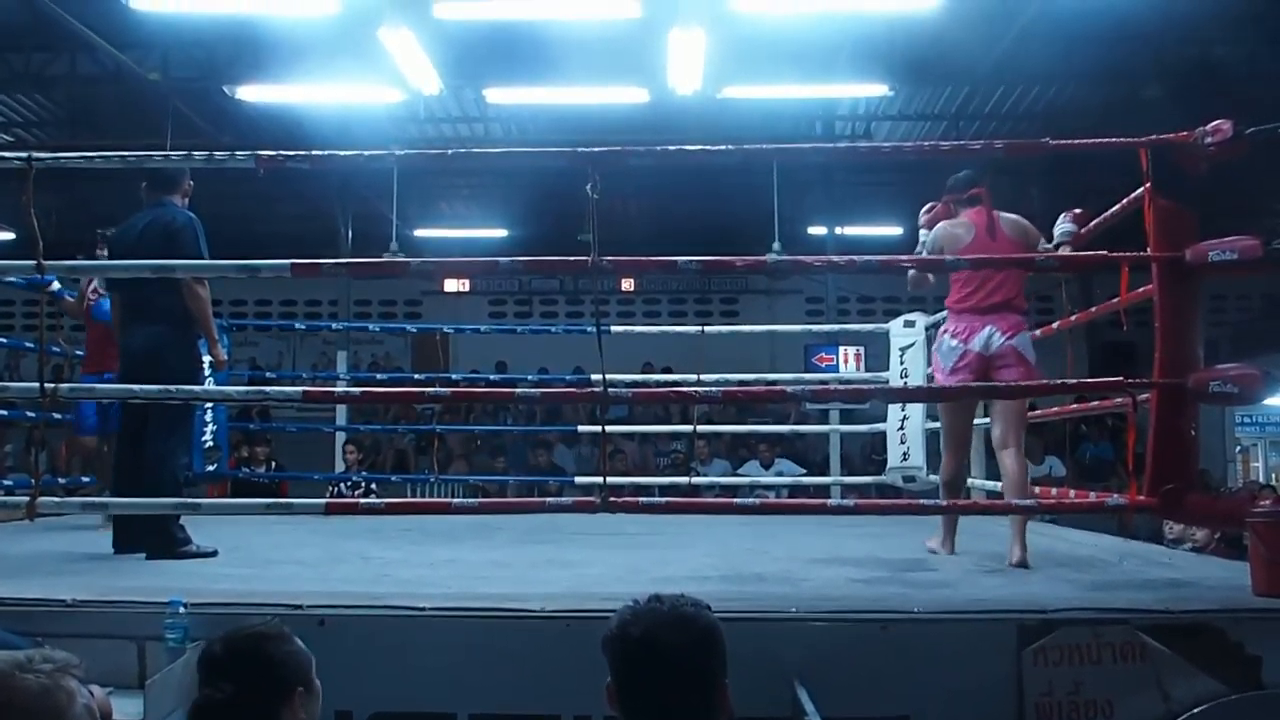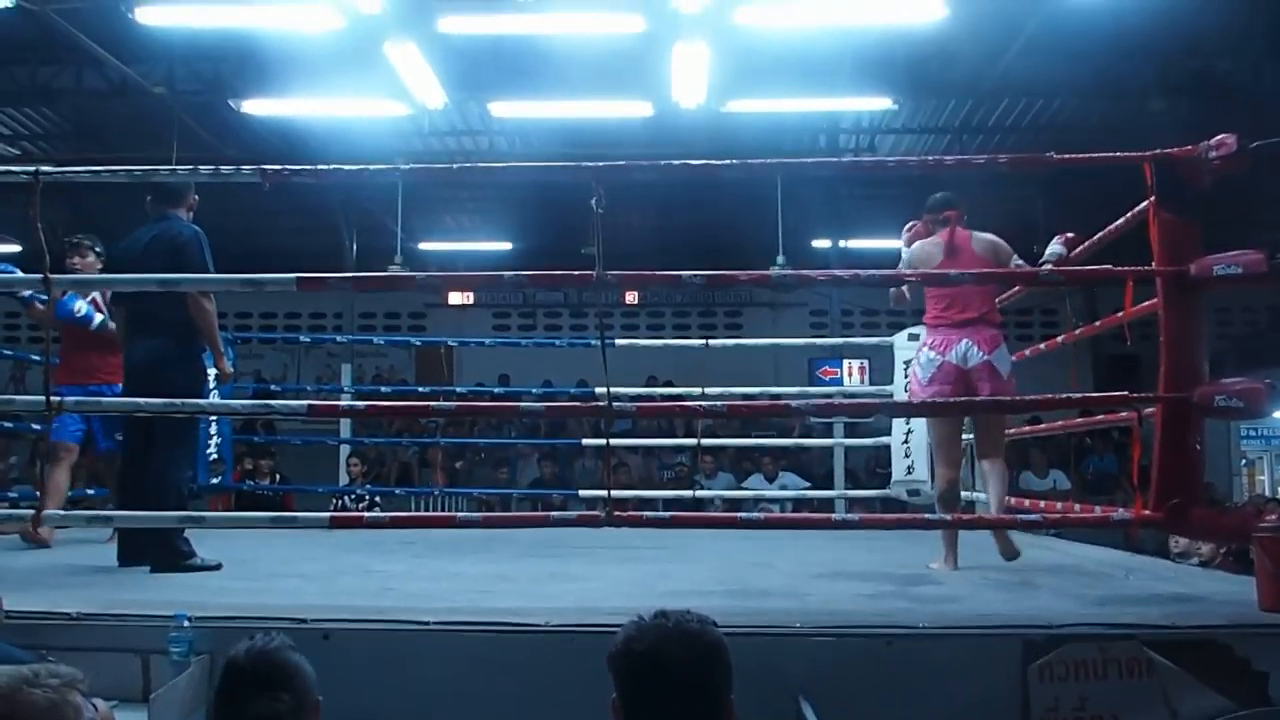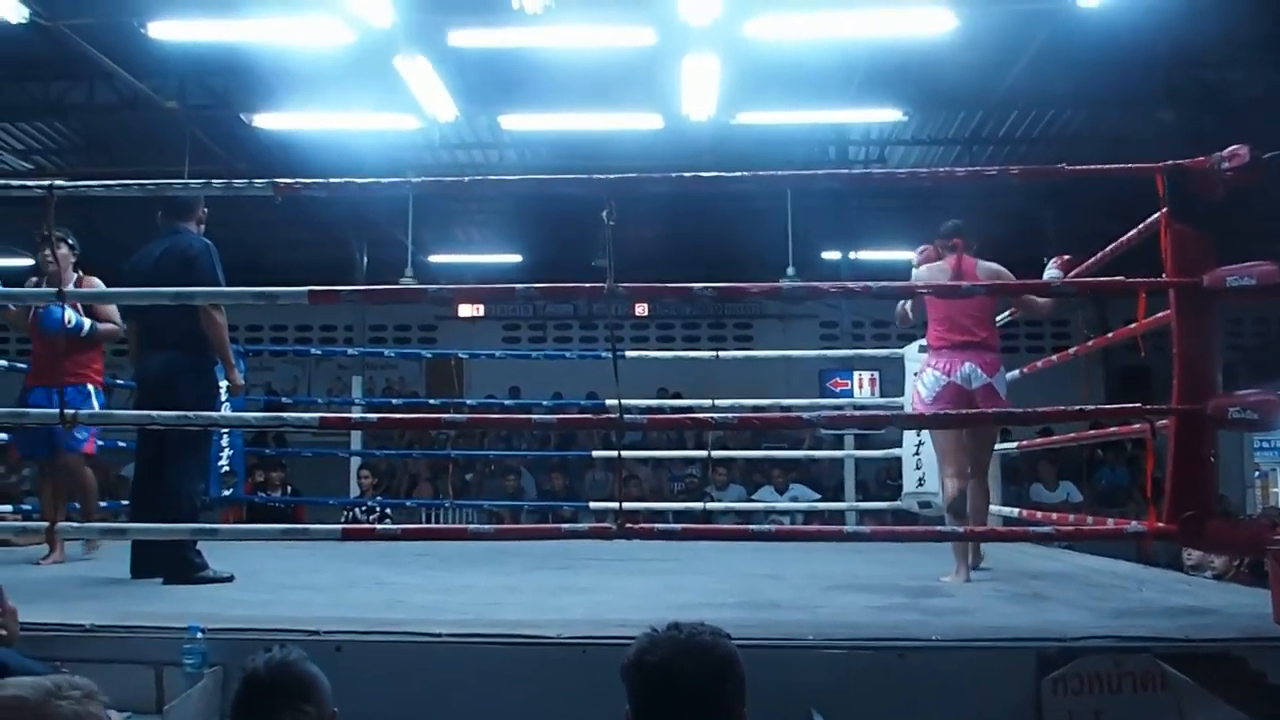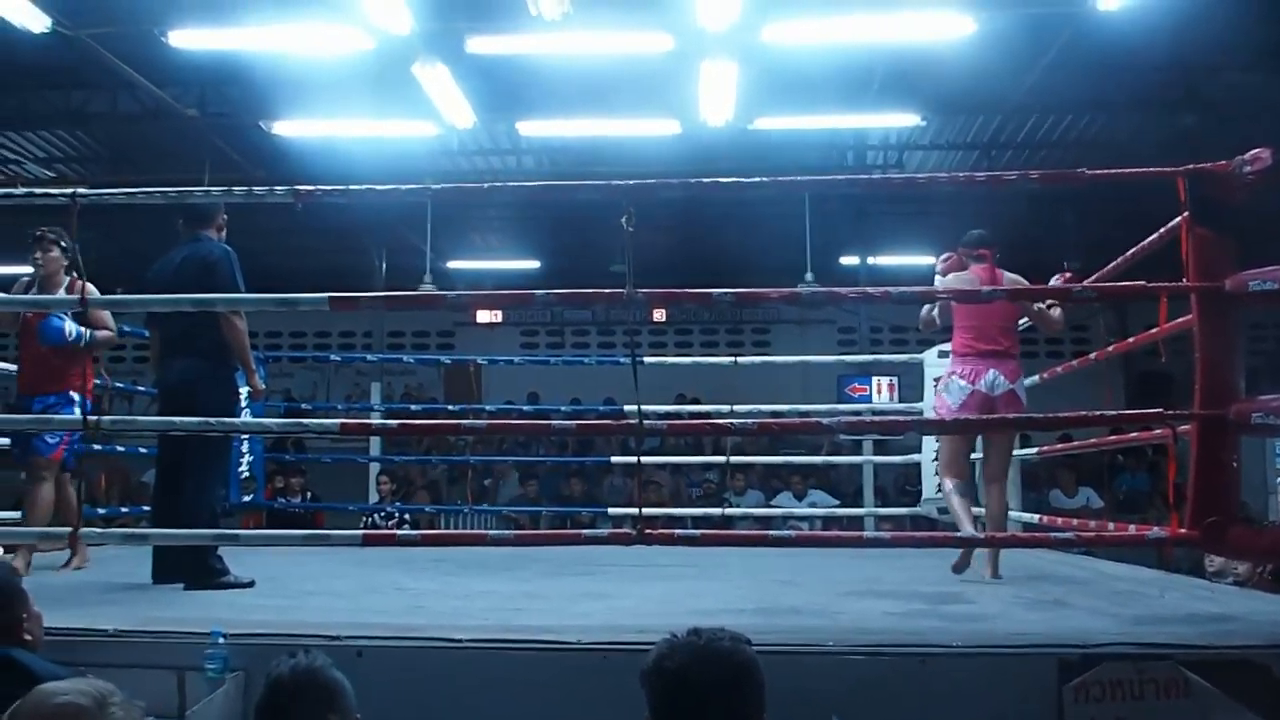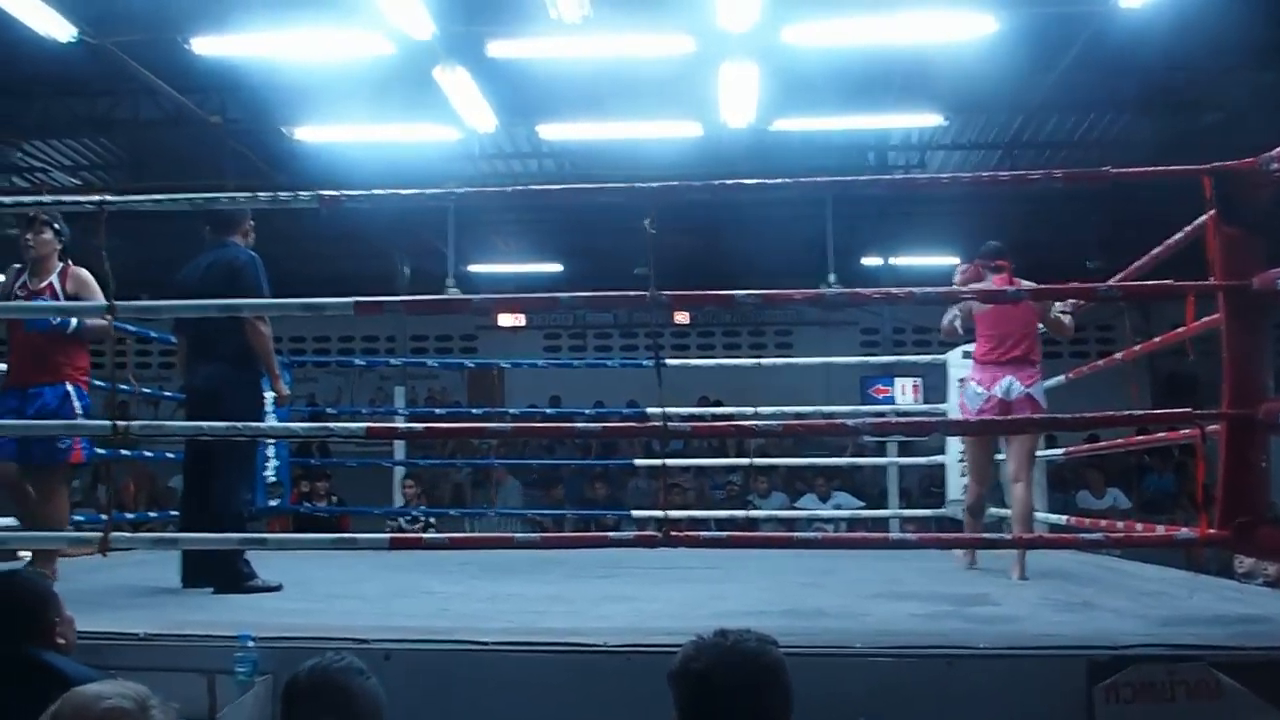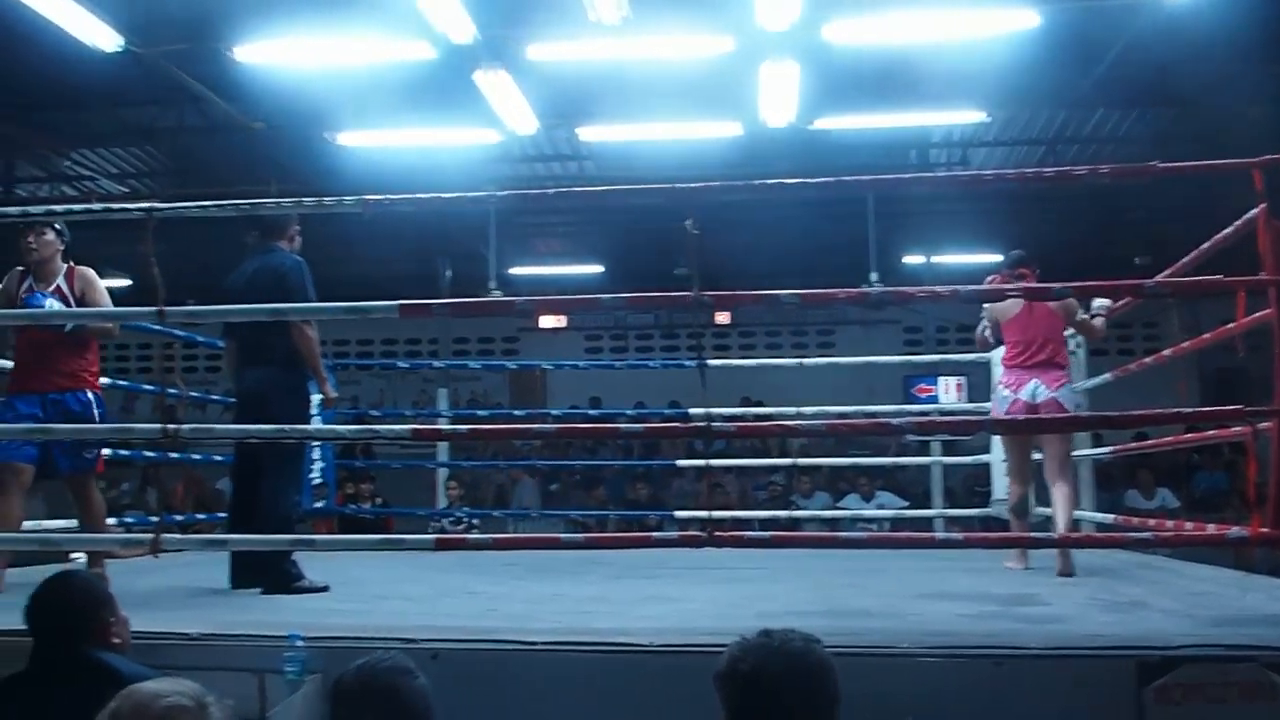
dt=0.3s
person 1, frame 1
left shoulder: (124, 231)
right shoulder: (183, 222)
left elbow: (116, 297)
right elbow: (193, 285)
right wrist: (213, 341)
left hip: (134, 344)
right hip: (172, 343)
left knee: (133, 438)
right knee: (170, 440)
left ankle: (129, 533)
right ankle: (165, 536)
person 1, frame 2
left shoulder: (129, 244)
right shoulder: (188, 235)
left elbow: (120, 309)
right elbow: (199, 298)
right wrist: (219, 354)
left hip: (139, 357)
right hip: (176, 355)
left knee: (137, 451)
right knee: (175, 453)
left ankle: (134, 545)
right ankle: (170, 549)
person 1, frame 3
left shoulder: (140, 258)
right shoulder: (199, 248)
left elbow: (133, 323)
right elbow: (210, 311)
right wrist: (230, 367)
left hip: (151, 370)
right hip: (189, 368)
left knee: (150, 464)
right knee: (187, 465)
left ankle: (146, 557)
right ankle: (182, 561)
person 1, frame 4
left shoulder: (163, 265)
right shoulder: (219, 255)
left elbow: (154, 330)
right elbow: (230, 318)
right wrist: (251, 372)
left hip: (173, 376)
right hip: (210, 375)
left knee: (171, 469)
right knee: (206, 472)
left ankle: (168, 563)
right ankle: (203, 566)
person 1, frame 5
left shoulder: (190, 270)
right shoulder: (244, 261)
left elbow: (182, 336)
right elbow: (255, 323)
right wrist: (275, 377)
left hip: (200, 381)
right hip: (236, 379)
left knee: (199, 473)
right knee: (233, 475)
left ankle: (197, 567)
right ankle: (231, 570)
person 1, frame 6
left shoulder: (239, 275)
right shoulder: (291, 266)
left elbow: (231, 340)
right elbow: (302, 327)
right wrist: (322, 381)
left hip: (250, 385)
right hip: (283, 383)
left knee: (248, 475)
right knee: (281, 478)
left ankle: (246, 568)
right ankle: (279, 571)
person 2, frame 1
left shoulder: (945, 230)
right shoulder: (1018, 226)
left elbow: (916, 282)
left wrist: (924, 233)
right wrist: (1066, 237)
left hip: (963, 335)
right hip: (1010, 334)
left knee: (955, 448)
right knee: (1009, 445)
left ankle: (946, 537)
right ankle: (1017, 543)
person 2, frame 2
left shoulder: (920, 249)
right shoulder: (991, 245)
left elbow: (897, 298)
right wrist: (1054, 257)
left hip: (941, 351)
right hip: (988, 348)
left knee: (945, 459)
right knee: (991, 452)
left ankle: (950, 554)
right ankle: (1000, 527)
person 2, frame 3
left shoulder: (925, 274)
right shoulder: (992, 272)
left elbow: (902, 318)
right elbow: (1039, 308)
right wrist: (1053, 277)
left hip: (942, 372)
right hip: (986, 371)
left knee: (953, 472)
right knee: (978, 471)
left ankle: (961, 565)
right ankle: (974, 551)
person 2, frame 4
left shoulder: (953, 282)
right shoulder: (1017, 284)
left elbow: (926, 323)
right elbow: (1053, 325)
right wrist: (1055, 298)
left hip: (965, 379)
right hip: (1007, 379)
left knee: (951, 472)
right knee: (996, 476)
left ankle: (969, 534)
right ankle: (993, 563)
person 2, frame 5
left shoulder: (973, 293)
left elbow: (948, 331)
right elbow: (1065, 331)
right wrist: (1065, 306)
left hip: (985, 384)
right hip: (1026, 385)
left knee: (979, 478)
right knee: (1020, 476)
left ankle: (970, 551)
right ankle: (1019, 563)
person 2, frame 6
left shoulder: (998, 304)
right shoulder: (1060, 298)
left elbow: (982, 341)
right elbow: (1096, 332)
right wrist: (1101, 309)
left hip: (1014, 388)
right hip: (1054, 387)
left knee: (1019, 476)
right knee: (1059, 474)
left ankle: (1020, 553)
right ankle: (1062, 537)
person 3, frame 1
right shoulder: (90, 282)
right elbow: (77, 312)
right wrist: (52, 288)
right hip: (93, 372)
right knee: (84, 443)
right ankle: (107, 488)
person 3, frame 2
left shoulder: (110, 291)
right shoulder: (63, 289)
right elbow: (47, 319)
left wrist: (94, 320)
right wrist: (25, 294)
left hip: (106, 386)
right hip: (68, 386)
left knee: (111, 459)
right knee: (61, 452)
right ankle: (43, 527)
person 3, frame 3
left shoulder: (90, 286)
right shoulder: (34, 286)
left elbow: (117, 329)
left wrist: (81, 326)
left hip: (80, 386)
right hip: (40, 387)
left knee: (71, 460)
right knee: (48, 465)
left ankle: (91, 524)
right ankle: (55, 545)
person 3, frame 4
left shoulder: (80, 290)
left elbow: (111, 335)
left wrist: (79, 335)
left hip: (65, 395)
right hip: (29, 394)
left knee: (42, 470)
right knee: (57, 475)
right ankle: (79, 547)
person 3, frame 5
left shoulder: (75, 277)
left elbow: (106, 325)
left wrist: (66, 323)
left hip: (61, 389)
left knee: (52, 476)
left ankle: (47, 563)
person 3, frame 6
left shoulder: (81, 277)
left elbow: (110, 325)
left wrist: (64, 318)
left hip: (74, 393)
left knee: (81, 482)
left ankle: (98, 564)
